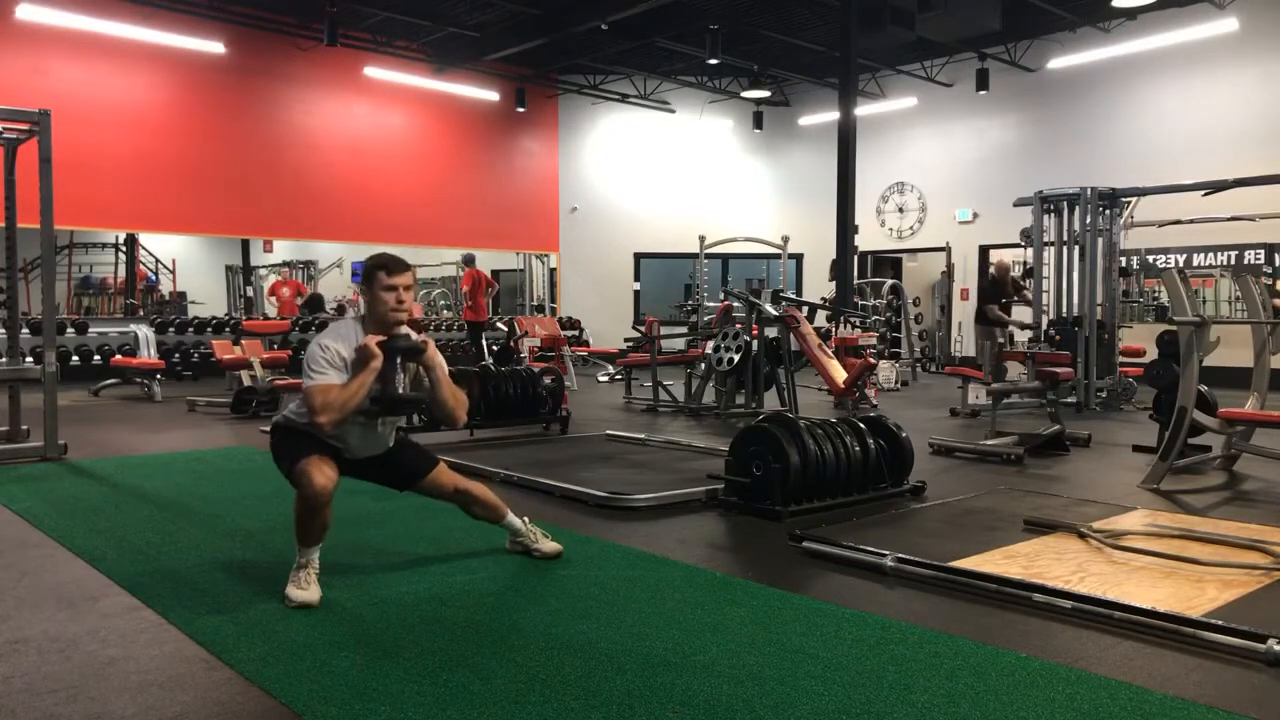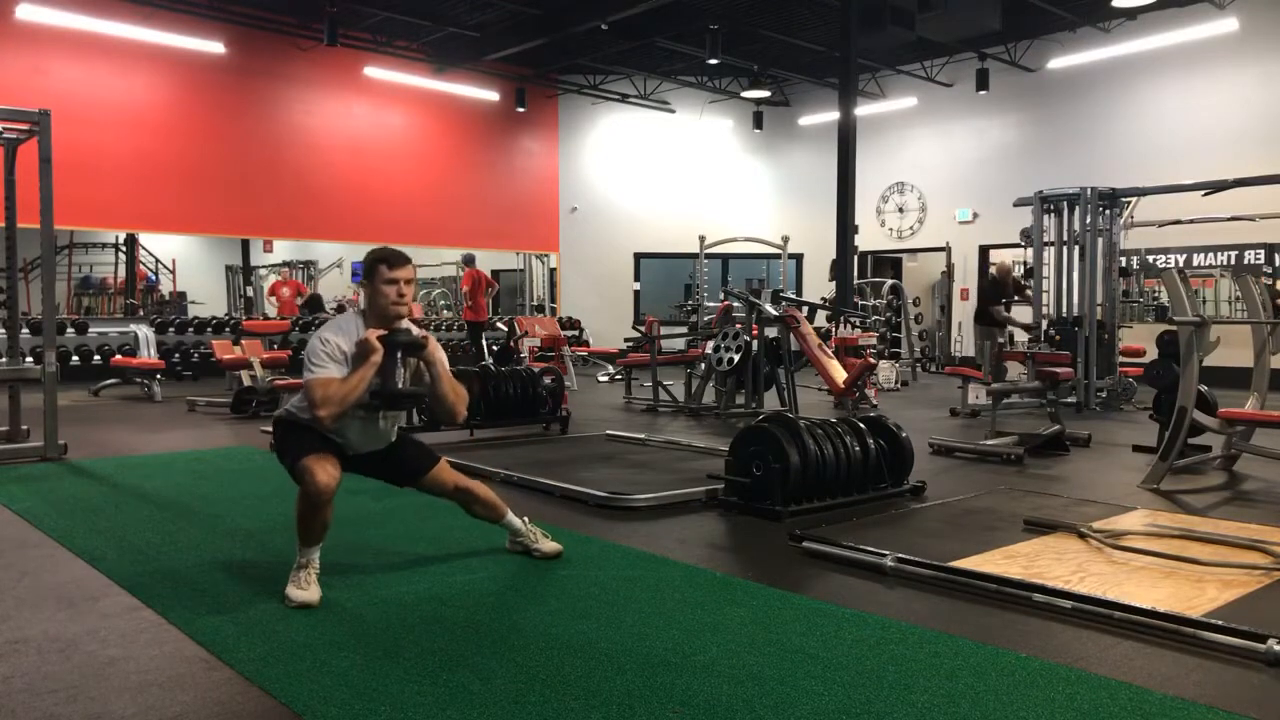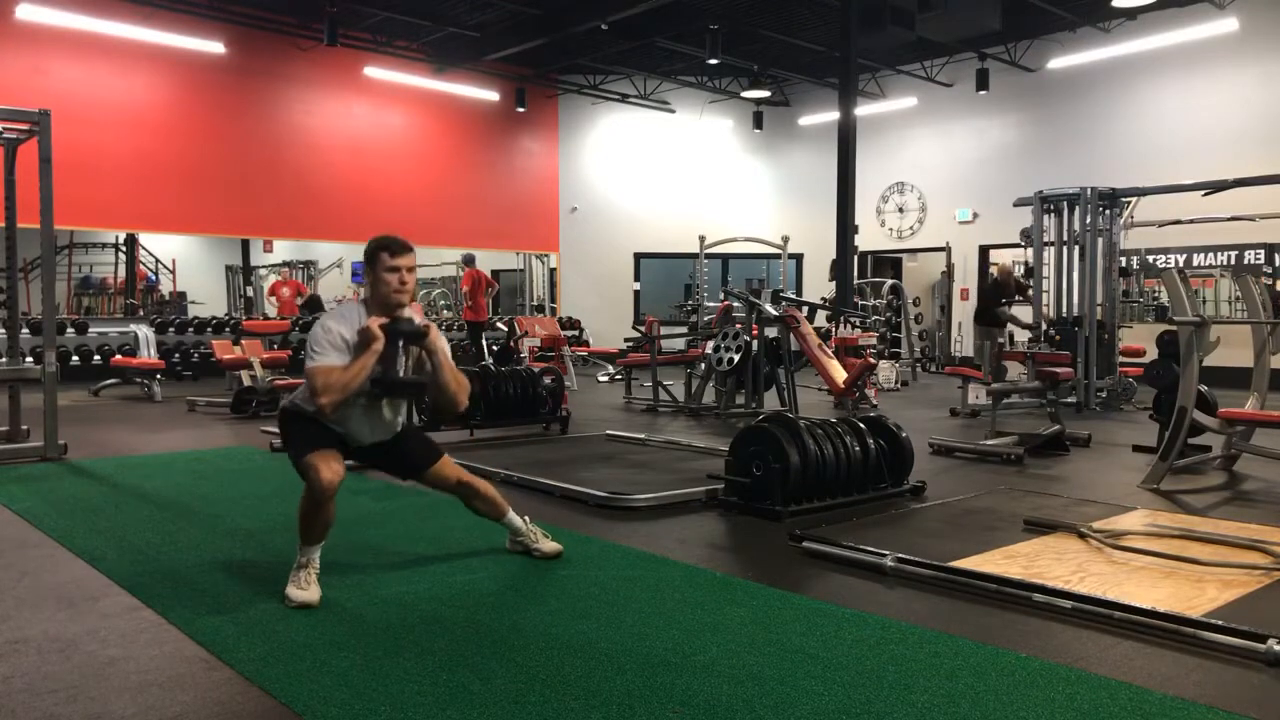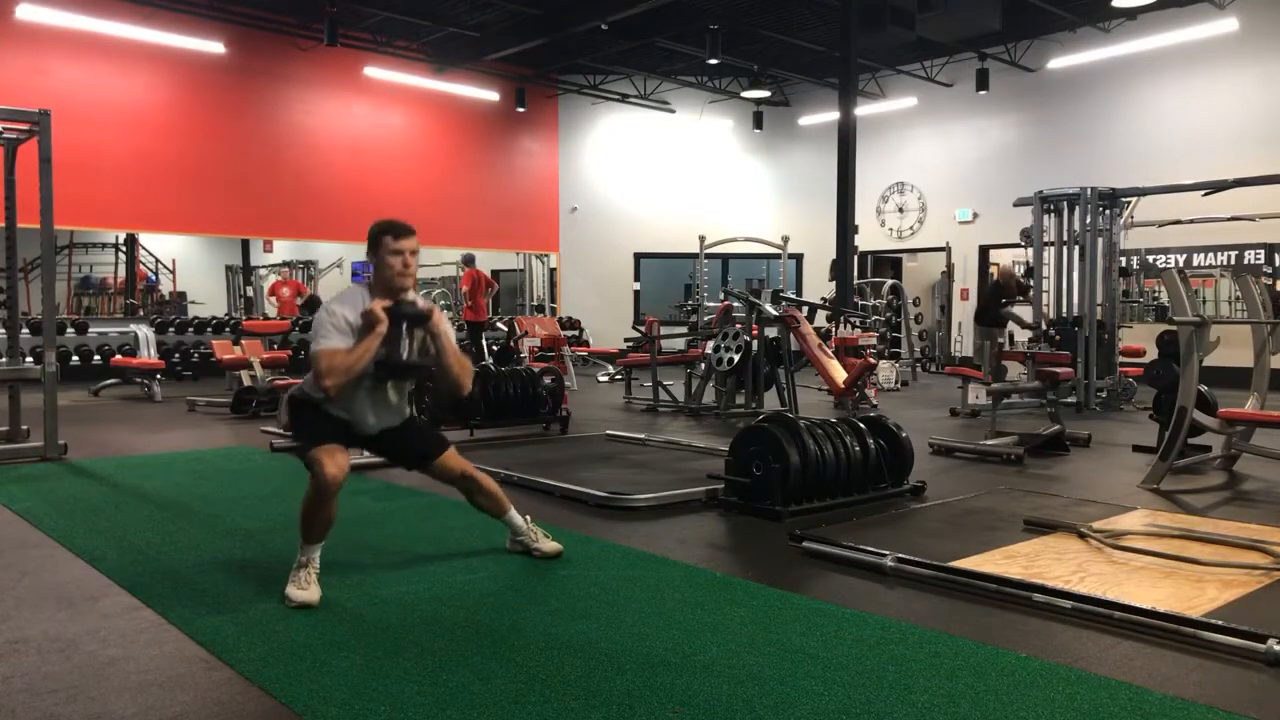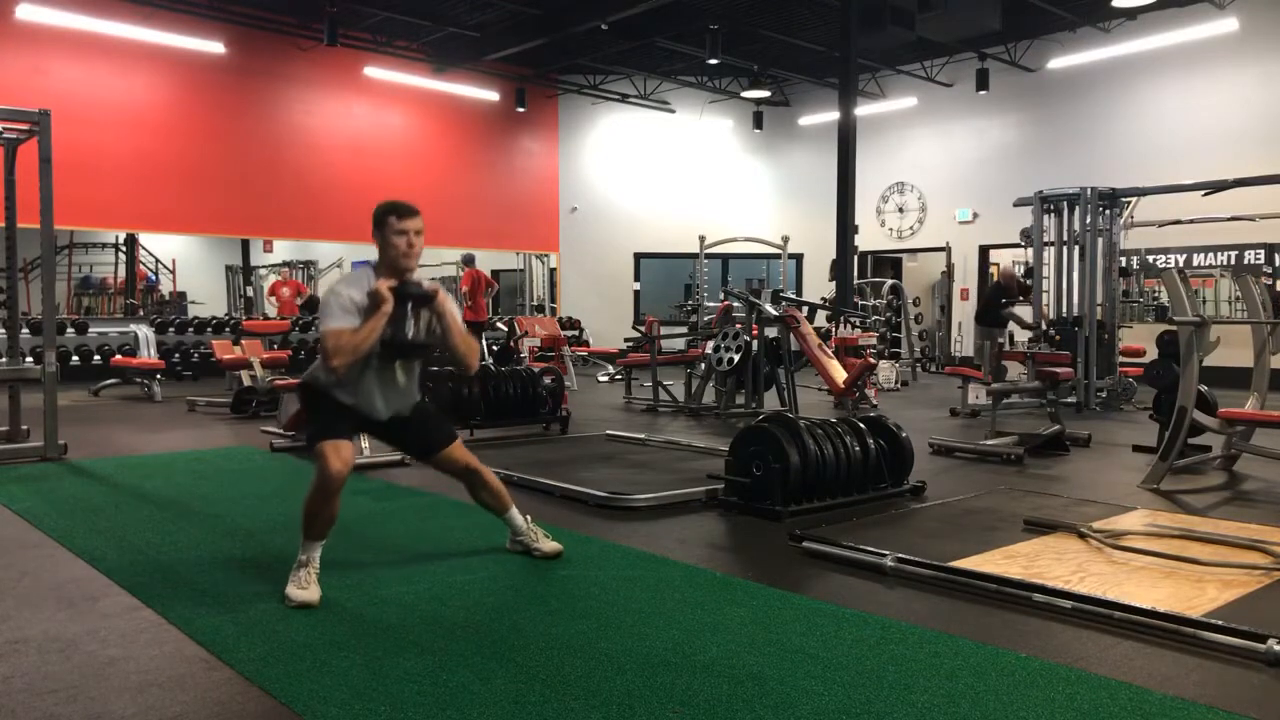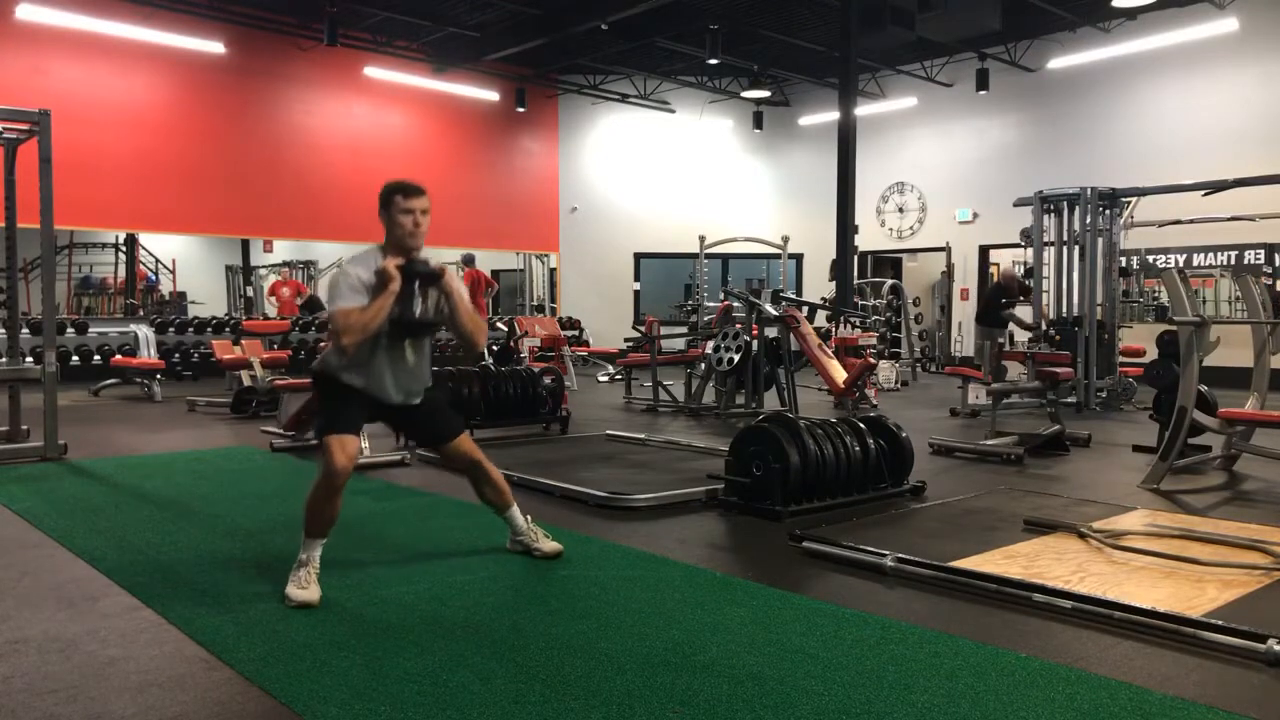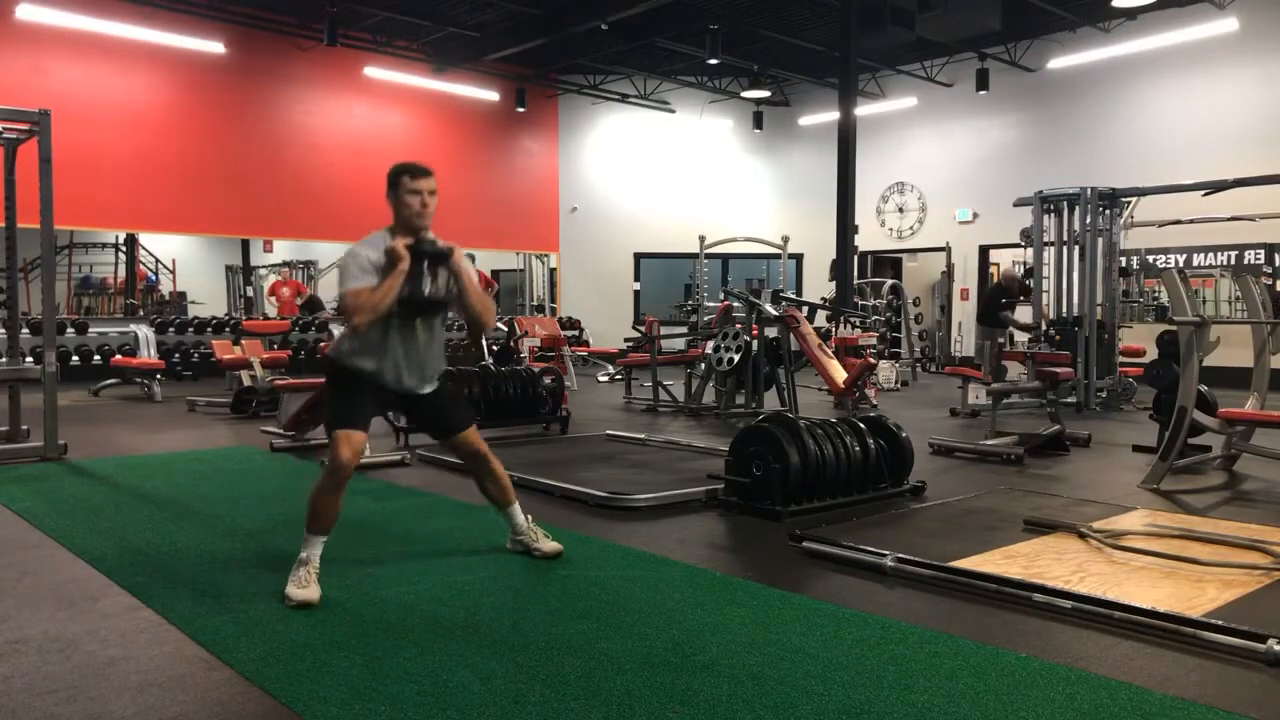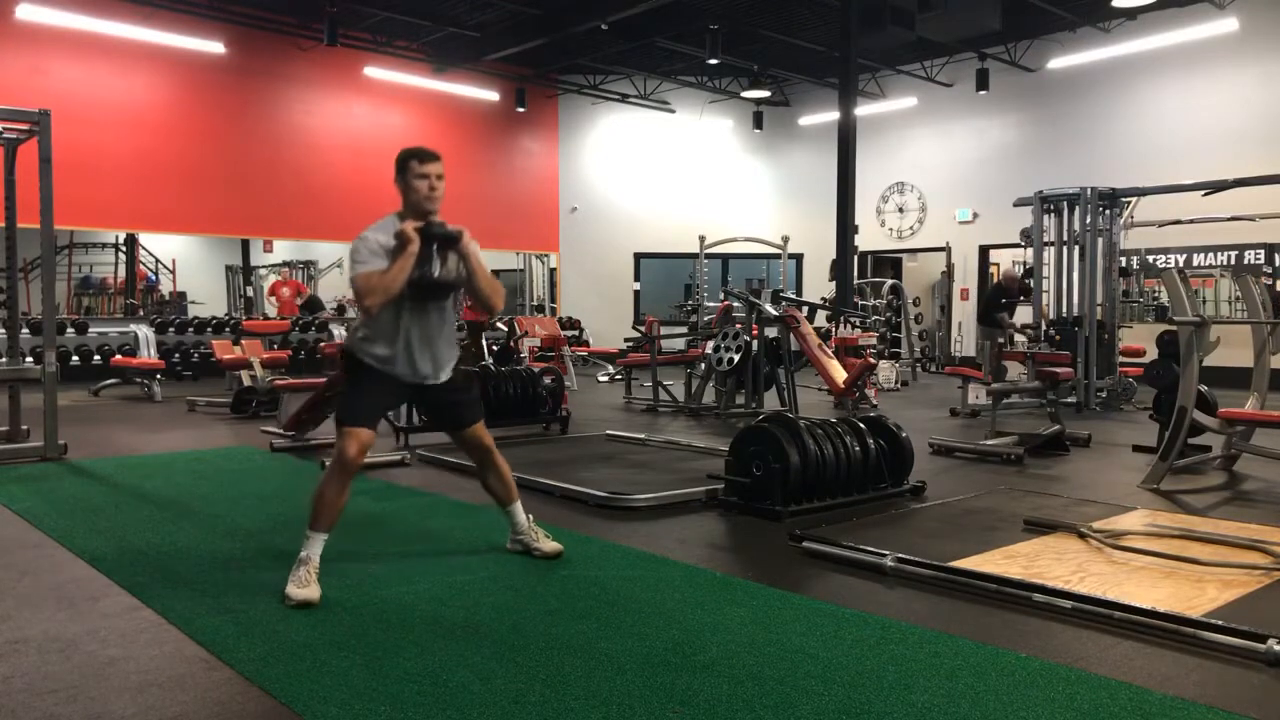
dt=0.1s
person 1, frame 1
left shoulder: (418, 347)
right shoulder: (332, 344)
left elbow: (456, 418)
right elbow: (324, 418)
left wrist: (433, 367)
right wrist: (371, 366)
left hip: (376, 442)
right hip: (306, 435)
left knee: (457, 486)
right knee: (319, 483)
left ankle: (521, 531)
right ankle: (306, 564)
person 1, frame 2
left shoulder: (419, 342)
right shoulder: (333, 338)
left elbow: (456, 413)
right elbow: (324, 412)
left wrist: (434, 362)
right wrist: (371, 360)
left hip: (378, 438)
right hip: (309, 430)
left knee: (457, 484)
right knee: (322, 481)
left ankle: (520, 531)
right ankle: (307, 564)
person 1, frame 3
left shoulder: (422, 329)
right shoulder: (335, 327)
left elbow: (457, 402)
right elbow: (325, 399)
left wrist: (434, 350)
right wrist: (373, 349)
left hip: (382, 427)
right hip: (315, 422)
left knee: (459, 479)
right knee: (326, 479)
left ankle: (521, 532)
right ankle: (306, 564)
person 1, frame 4
left shoulder: (426, 313)
right shoulder: (339, 311)
left elbow: (462, 386)
right elbow: (329, 382)
left wrist: (438, 333)
right wrist: (376, 332)
left hip: (389, 416)
right hip: (323, 410)
left knee: (463, 471)
right knee: (331, 473)
left ankle: (521, 531)
right ankle: (307, 563)
person 1, frame 5
left shoulder: (432, 294)
right shoulder: (347, 292)
left elbow: (470, 363)
right elbow: (337, 362)
left wrist: (443, 312)
right wrist: (382, 311)
left hip: (400, 400)
right hip: (337, 397)
left knee: (466, 465)
right knee: (334, 469)
left ankle: (522, 531)
right ankle: (307, 563)
person 1, frame 6
left shoulder: (439, 276)
right shoulder: (355, 272)
left elbow: (477, 342)
right elbow: (345, 340)
left wrist: (450, 290)
right wrist: (389, 289)
left hip: (410, 387)
right hip: (348, 383)
left knee: (471, 458)
right knee: (339, 464)
left ankle: (521, 531)
right ankle: (307, 561)
person 1, frame 7
left shoulder: (447, 255)
right shoulder: (364, 255)
left elbow: (485, 320)
right elbow: (358, 319)
left wrist: (458, 271)
right wrist: (399, 269)
left hip: (424, 376)
right hip: (363, 371)
left knee: (477, 451)
right knee: (343, 458)
left ankle: (521, 530)
right ankle: (307, 561)
person 1, frame 8
left shoulder: (457, 239)
right shoulder: (375, 239)
left elbow: (494, 304)
right elbow: (370, 302)
left wrist: (467, 253)
right wrist: (409, 250)
left hip: (437, 366)
right hip: (376, 363)
left knee: (483, 446)
right knee: (349, 454)
left ankle: (522, 529)
right ankle: (308, 560)
